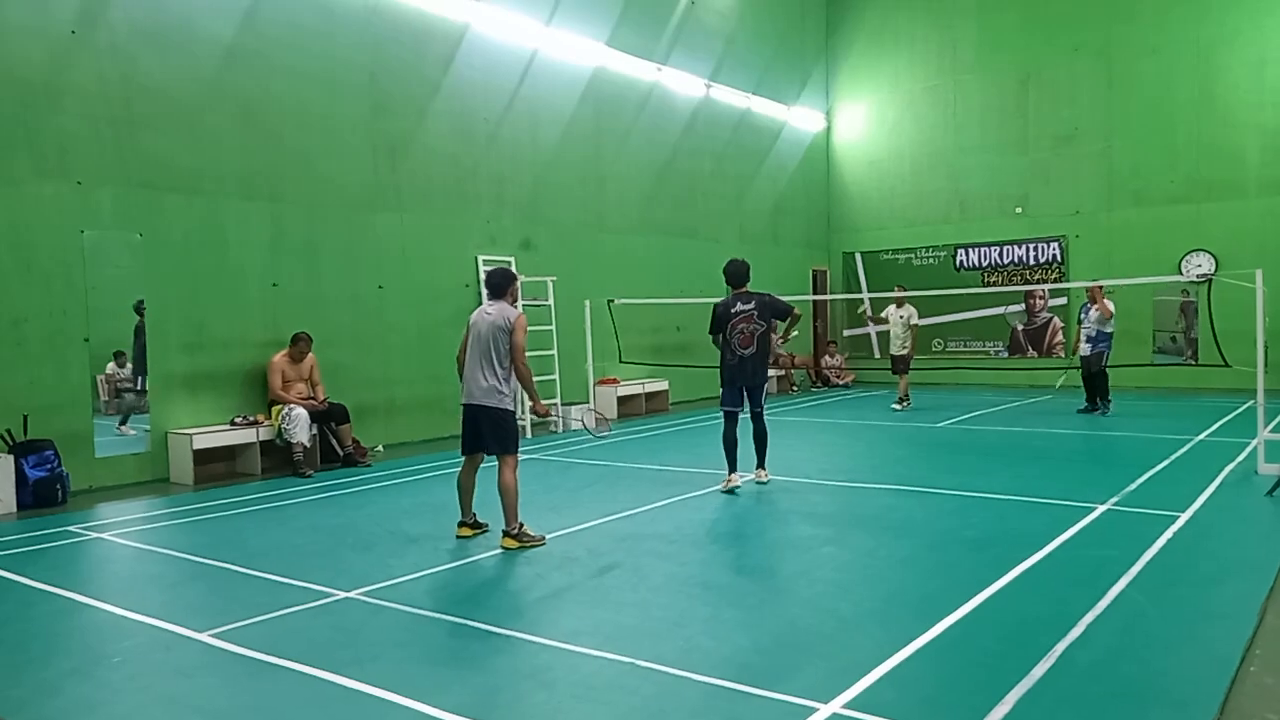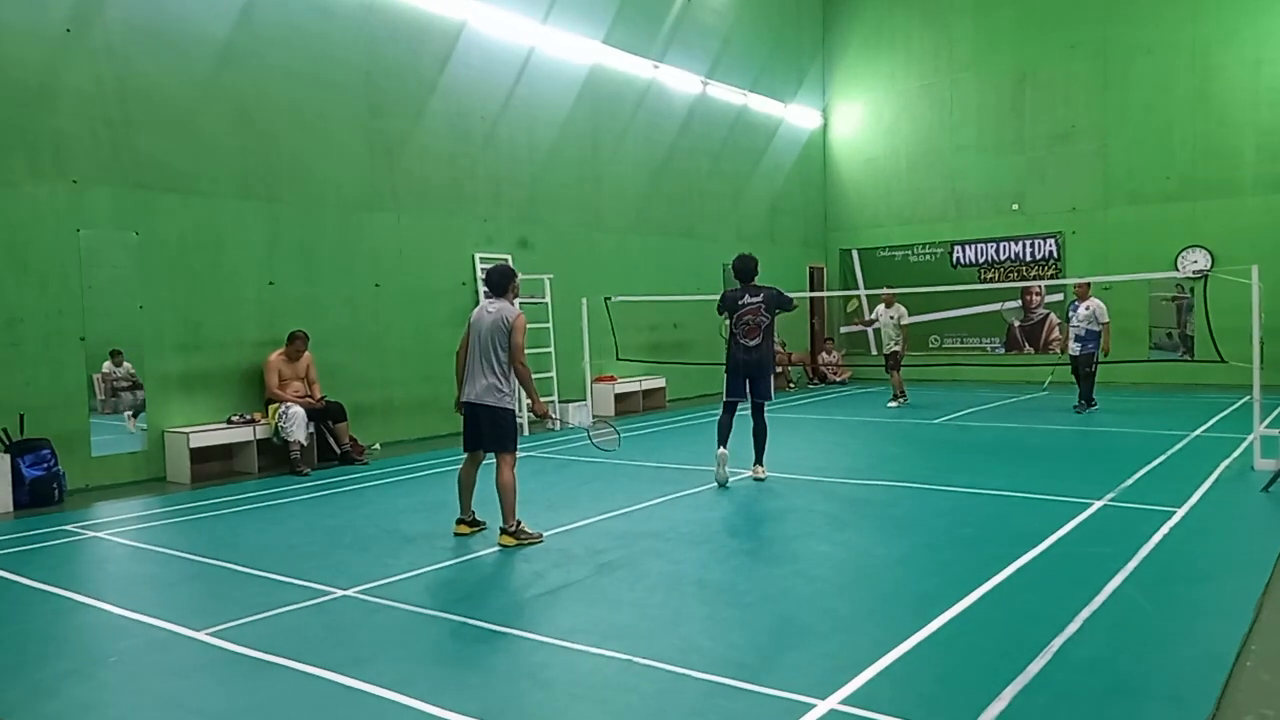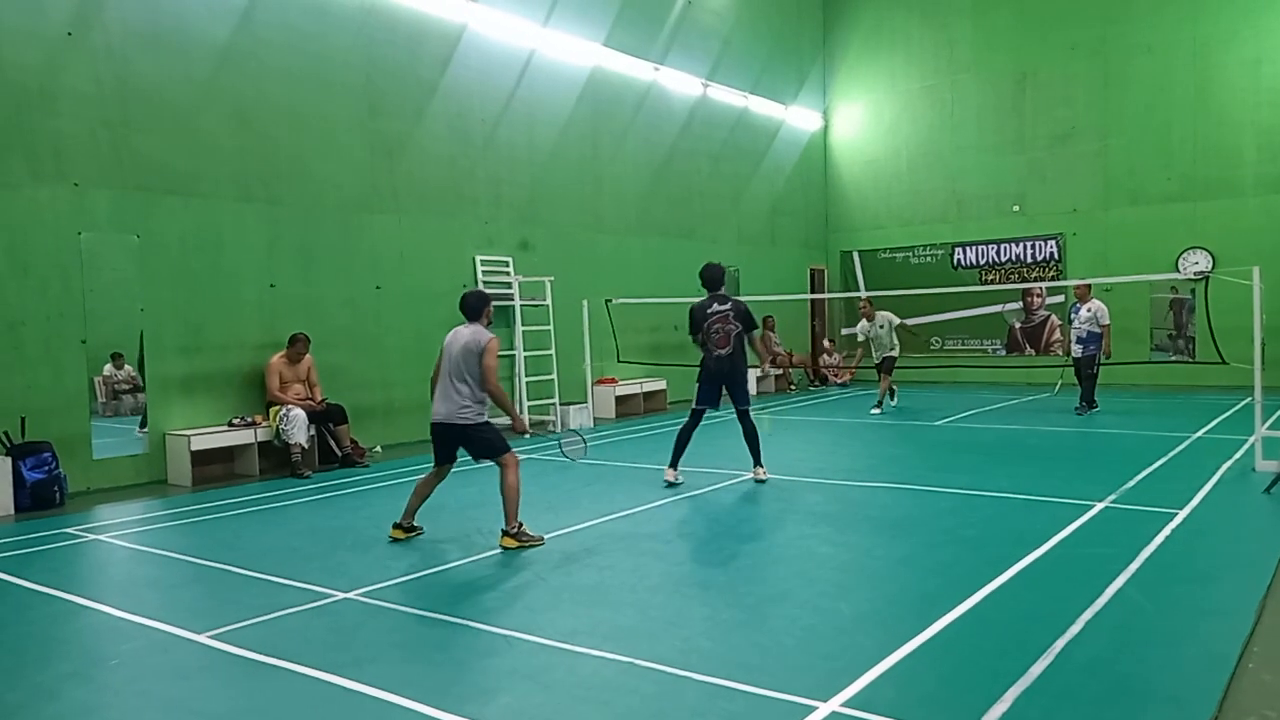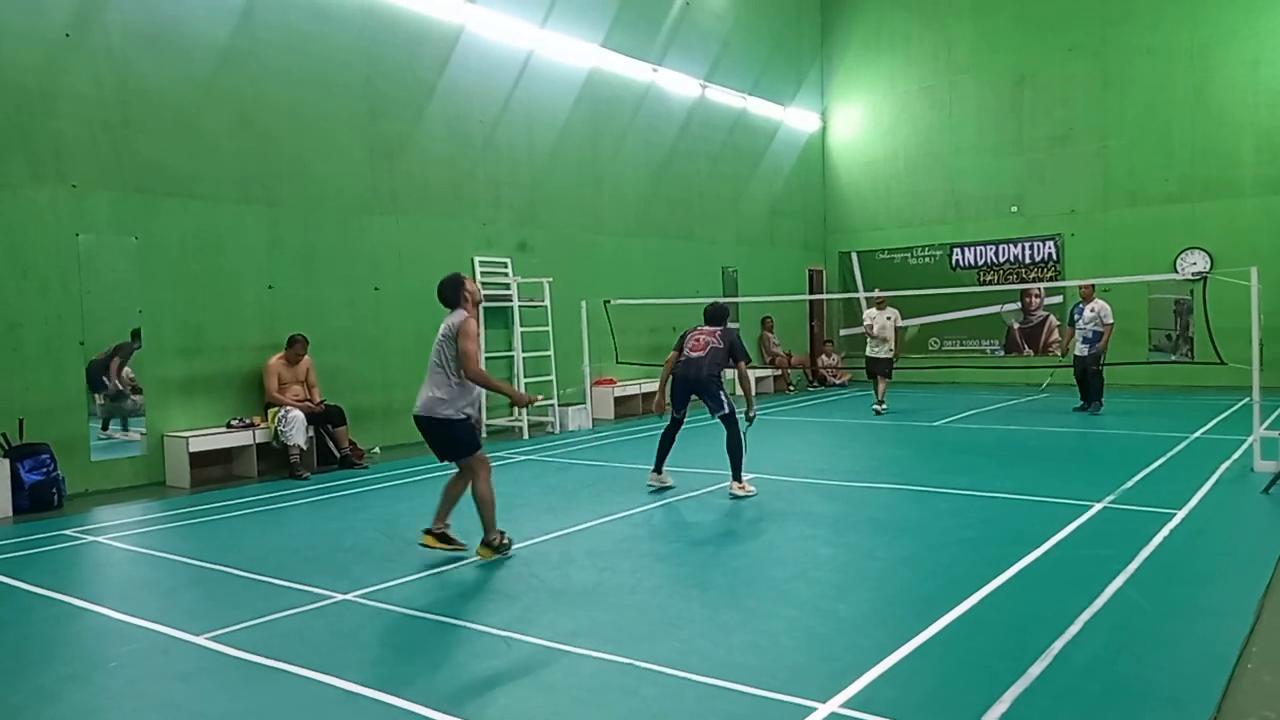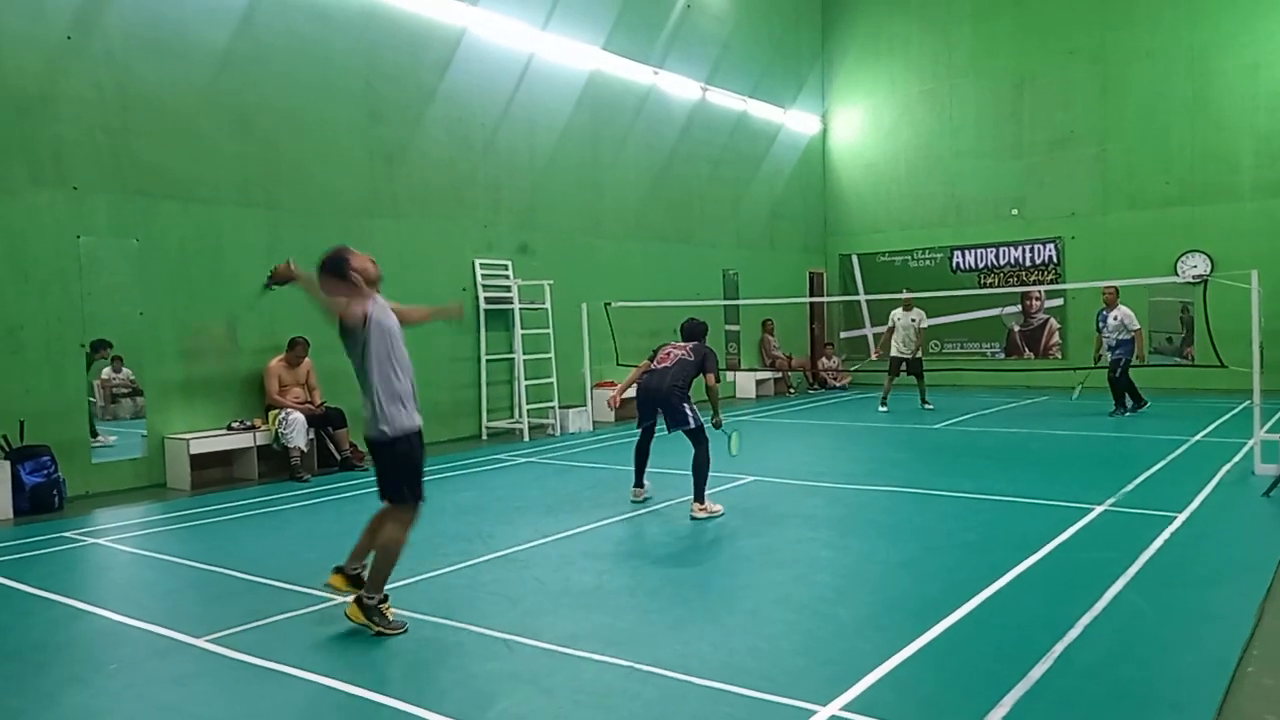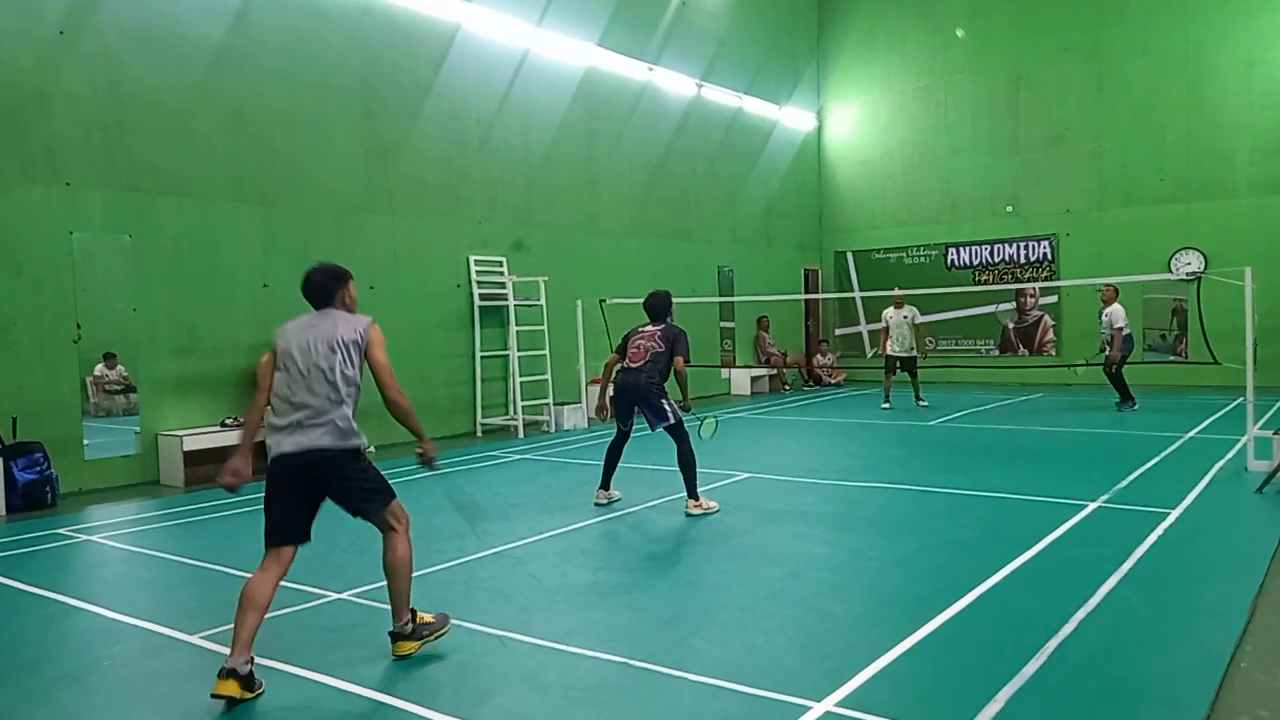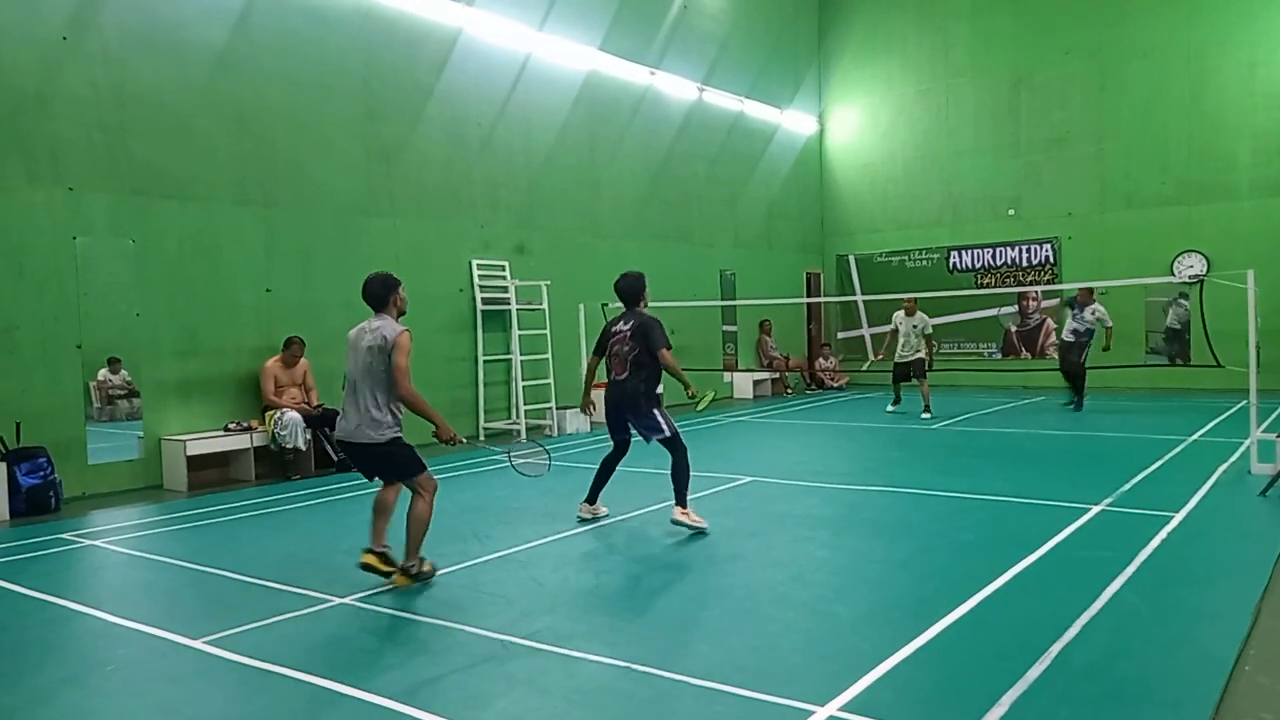
dt=0.7s
person 1, frame 1
left shoulder: (476, 314)
right shoulder: (515, 317)
left elbow: (461, 357)
right elbow: (519, 364)
right wrist: (535, 400)
left hip: (471, 399)
right hip: (498, 401)
left knee: (471, 460)
right knee: (507, 463)
left ankle: (467, 521)
right ankle: (512, 531)
person 1, frame 2
left shoulder: (477, 312)
right shoulder: (515, 316)
left elbow: (461, 353)
right elbow: (518, 364)
left wrist: (461, 390)
right wrist: (535, 400)
left hip: (472, 398)
right hip: (497, 400)
left knee: (473, 457)
right knee: (506, 461)
left ankle: (465, 519)
right ankle: (510, 529)
person 1, frame 3
left shoulder: (452, 335)
right shoulder: (488, 340)
left elbow: (435, 377)
right elbow: (492, 386)
right wrist: (515, 417)
left hip: (440, 418)
right hip: (469, 418)
left knee: (439, 470)
right knee: (509, 463)
left ankle: (403, 524)
right ankle: (512, 530)
person 1, frame 4
left shoulder: (453, 321)
right shoulder: (466, 321)
right elbow: (471, 371)
left wrist: (471, 412)
right wrist: (512, 394)
left hip: (429, 411)
right hip: (446, 412)
left knee: (468, 470)
right knee: (480, 469)
left ankle: (438, 530)
right ankle: (491, 540)
person 1, frame 5
left shoulder: (378, 305)
right shoulder: (354, 309)
left elbow: (407, 316)
right elbow: (345, 307)
left wrist: (443, 310)
right wrist: (297, 278)
left hip: (399, 424)
right hip: (395, 430)
left knee: (400, 510)
right knee: (403, 516)
left ankle: (350, 570)
right ankle: (370, 603)
person 1, frame 6
left shoulder: (285, 335)
right shoulder: (363, 328)
left elbow: (261, 399)
right elbow: (391, 394)
left wrist: (243, 455)
right wrist: (423, 439)
left hip: (285, 457)
right hip: (337, 449)
left knee: (274, 562)
right knee: (396, 523)
left ankle: (237, 668)
right ankle: (404, 628)
person 1, frame 7
left shoulder: (356, 333)
right shoulder: (397, 335)
right elbow: (403, 391)
right wrist: (440, 423)
left hip: (348, 433)
right hip: (378, 434)
left knee: (392, 483)
right knee: (425, 487)
left ankle: (377, 550)
right ankle: (410, 565)
person 2, frame 1
left shoulder: (721, 307)
right shoulder: (765, 301)
left elbow: (715, 339)
right elbow: (796, 313)
right wrist: (786, 334)
left hip: (731, 372)
right hip: (758, 371)
left knee: (730, 422)
right knee: (757, 418)
left ankle: (732, 473)
right ankle: (761, 469)
person 2, frame 2
left shoulder: (729, 297)
right shoulder: (770, 295)
left elbow: (720, 311)
right elbow: (792, 305)
left hip: (736, 362)
right hip: (762, 362)
left knee: (728, 410)
right knee: (758, 413)
left ankle: (722, 448)
right ankle: (758, 465)
person 2, frame 3
left shoulder: (697, 310)
right shoulder: (739, 307)
right elbow: (753, 339)
right wrist: (764, 361)
left hip: (710, 369)
right hip: (735, 369)
left knee: (694, 419)
right knee: (744, 418)
left ankle: (671, 468)
right ankle: (758, 468)
person 2, frame 4
left shoulder: (690, 332)
right shoulder: (731, 335)
left elbow: (670, 360)
right elbow: (742, 371)
left wrist: (660, 392)
right wrist: (750, 404)
left hip: (681, 374)
right hip: (707, 377)
left knee: (674, 424)
right knee: (732, 425)
left ankle: (657, 474)
right ankle: (737, 483)
person 2, frame 5
left shoulder: (665, 347)
right shoulder: (706, 352)
left elbow: (641, 369)
right elbow: (710, 383)
left wrist: (619, 391)
right wrist: (716, 414)
left hip: (646, 388)
right hip: (671, 391)
left knee: (647, 433)
right knee: (701, 442)
left ankle: (638, 488)
right ankle: (699, 504)
person 2, frame 6
left shoulder: (634, 332)
right shoulder: (675, 332)
left elbow: (610, 363)
right elbow: (679, 367)
left wrist: (601, 398)
right wrist: (685, 398)
left hip: (622, 385)
right hip: (648, 387)
left knee: (621, 436)
right knee: (681, 438)
left ankle: (603, 490)
right ankle: (694, 500)
person 2, frame 7
left shoulder: (610, 326)
right shoulder: (648, 323)
left elbow: (593, 363)
right elbow: (666, 359)
left wrist: (586, 395)
right wrist: (688, 386)
left hip: (615, 398)
right hip: (640, 398)
left knee: (619, 449)
right knee: (678, 450)
left ankle: (589, 505)
right ankle: (681, 508)
